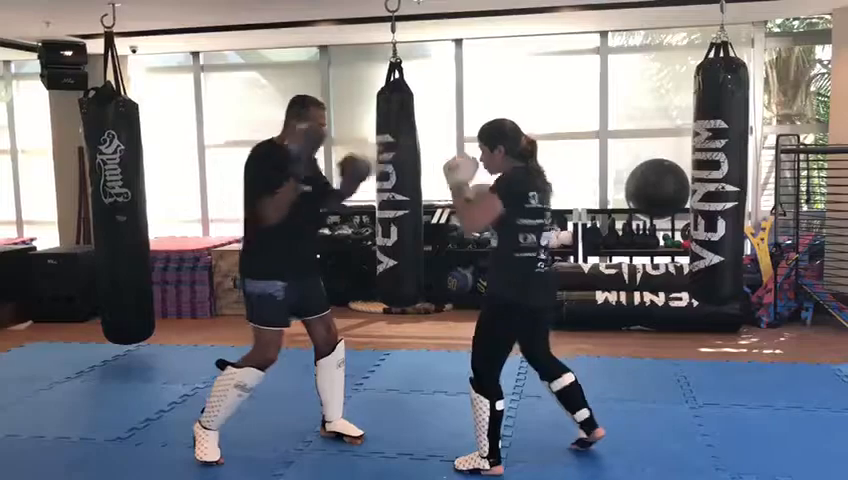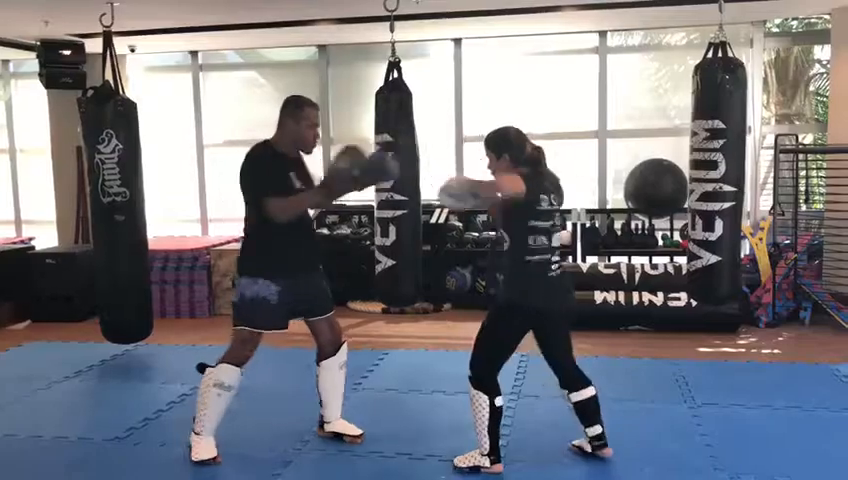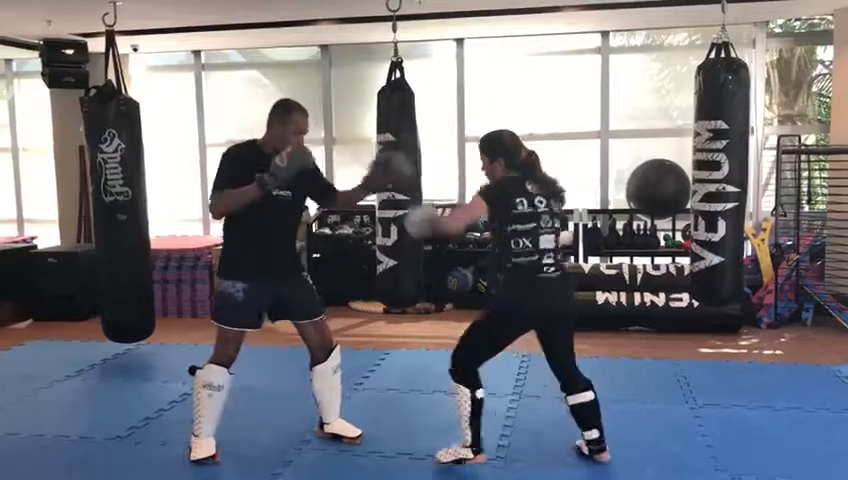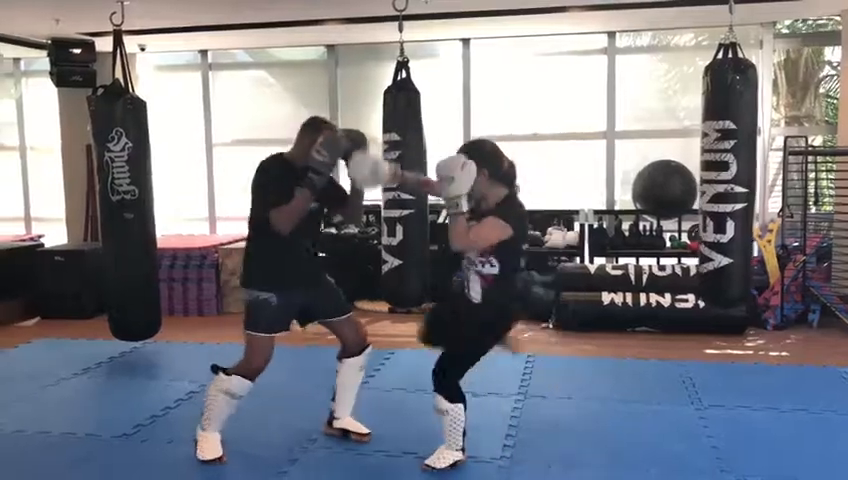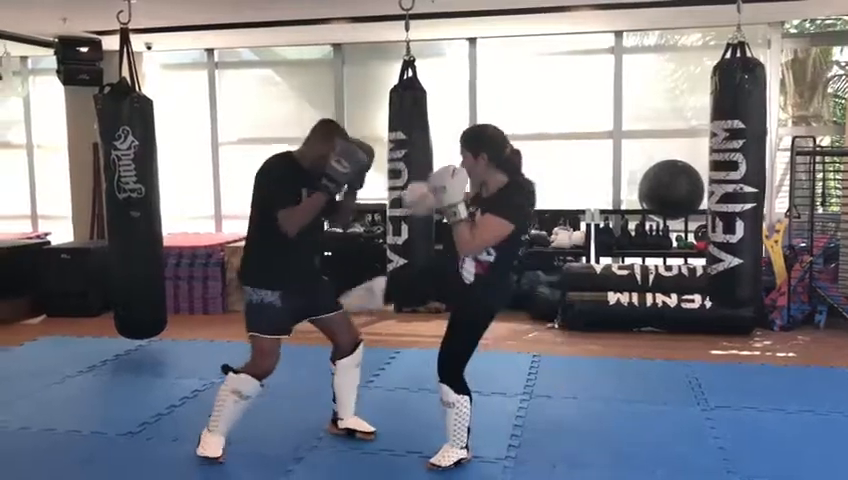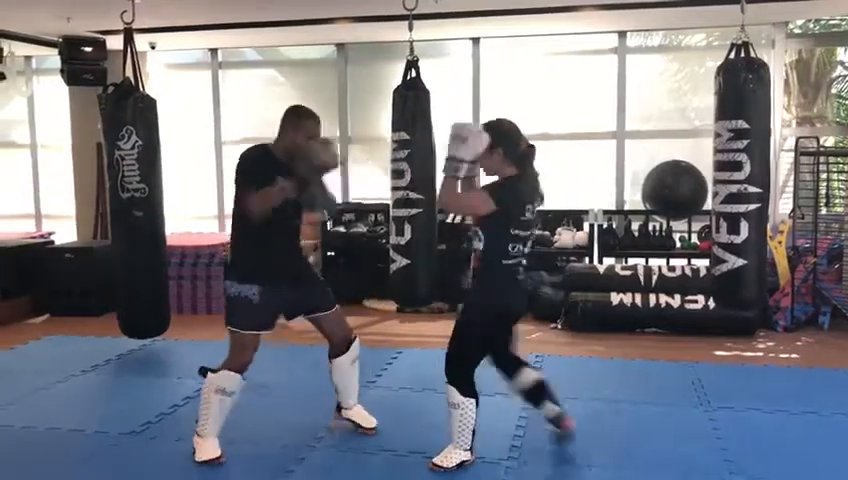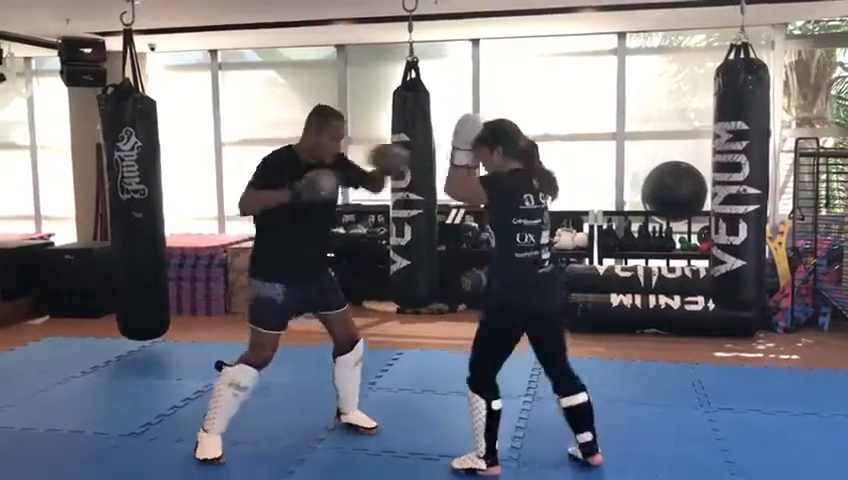
dt=0.3s
person 1, frame 1
left shoulder: (304, 160)
right shoulder: (264, 157)
left elbow: (329, 202)
right elbow: (271, 216)
left wrist: (351, 181)
right wrist: (298, 174)
left hip: (302, 268)
right hip: (266, 272)
left knee: (329, 339)
right knee: (266, 354)
left ankle: (332, 420)
right ankle: (206, 429)
person 1, frame 2
left shoulder: (295, 160)
right shoulder: (260, 159)
left elbow: (310, 203)
right elbow: (279, 211)
left wrist: (328, 188)
right wrist: (324, 190)
left hip: (304, 267)
right hip: (264, 273)
left knee: (332, 340)
right knee: (240, 353)
left ankle: (330, 420)
right ankle: (201, 436)
person 1, frame 3
left shoulder: (300, 165)
right shoulder: (239, 157)
left elbow: (336, 201)
right elbow: (218, 208)
left wrist: (372, 184)
right wrist: (265, 182)
left hip: (288, 270)
right hip: (242, 274)
left knee: (322, 343)
right knee: (225, 353)
left ankle: (331, 421)
right ankle: (202, 438)
person 1, frame 4
left shoulder: (317, 173)
right shoulder: (272, 171)
left elbow: (351, 210)
right elbow: (283, 224)
right wrist: (315, 179)
left hip: (309, 276)
right hip: (269, 282)
left knee: (357, 340)
right knee: (255, 362)
left ankle: (339, 418)
right ankle: (208, 431)
person 1, frame 5
left shoulder: (317, 174)
right shoulder: (277, 170)
left elbow: (339, 218)
right elbow: (290, 225)
left wrist: (352, 185)
right wrist: (328, 186)
left hip: (305, 275)
right hip: (268, 280)
left knee: (349, 340)
right knee: (263, 363)
left ankle: (343, 418)
right ankle: (213, 432)
person 1, frame 6
left shoulder: (305, 163)
right shoulder: (255, 160)
left elbow: (307, 212)
right elbow: (256, 208)
left wrist: (311, 211)
right wrist: (290, 181)
left hip: (295, 269)
right hip: (251, 276)
left knee: (342, 336)
right knee: (239, 359)
left ankle: (349, 408)
right ankle: (205, 437)
person 1, frame 7
left shoulder: (334, 163)
right shoulder: (277, 162)
left elbow: (373, 183)
right elbow: (246, 205)
left wrist: (385, 169)
right wrist: (297, 192)
left hip: (312, 269)
right hip: (274, 276)
left knee: (349, 338)
right knee: (259, 356)
left ankle: (348, 411)
right ankle: (210, 434)
person 2, frame 1
left shoulder: (512, 181)
right shoulder: (533, 178)
left elbow: (472, 225)
left wrist: (459, 187)
right wrist: (474, 193)
left hip: (510, 294)
right hip: (541, 291)
left knee: (484, 373)
right knee: (541, 357)
left ankle: (490, 458)
right ankle: (590, 427)
person 2, frame 2
left shoulder: (528, 184)
right shoulder: (549, 186)
left elbow: (499, 185)
left wrist: (464, 185)
right wrist: (486, 195)
left hip: (520, 298)
right hip: (555, 294)
left knee: (483, 373)
right knee: (565, 368)
left ankle: (490, 457)
right ankle: (598, 441)
person 2, frame 3
left shoulder: (500, 190)
right shoulder: (547, 188)
left elbow: (453, 225)
left wrist: (427, 221)
left hip: (518, 300)
right hip: (557, 297)
left knee: (463, 363)
right knee: (567, 369)
left ankle: (470, 447)
right ankle: (596, 444)
person 2, frame 4
left shoulder: (511, 213)
right shoulder: (478, 198)
left elbow: (461, 241)
right elbow: (437, 188)
left wrist: (458, 198)
right wrist: (393, 175)
left hip: (491, 311)
right hip: (472, 300)
left knee: (444, 376)
right knee: (431, 334)
left ankle: (454, 450)
person 2, frame 5
left shoulder: (514, 202)
right shoulder: (487, 188)
left elbow: (468, 245)
left wrist: (454, 204)
right wrist: (437, 199)
left hip: (482, 294)
right hip: (462, 278)
left knee: (450, 366)
left ankle: (458, 446)
person 2, frame 6
left shoulder: (505, 191)
right shoulder: (523, 185)
left elbow: (448, 203)
right elbow: (484, 210)
left wrist: (457, 160)
right wrist: (468, 165)
left hip: (490, 297)
right hip: (509, 294)
left knee: (457, 369)
right knee: (503, 356)
left ankle: (462, 450)
right ankle: (555, 412)
person 2, frame 7
left shoulder: (502, 185)
right shoulder: (538, 180)
left elbow: (453, 189)
left wrist: (462, 149)
left hip: (510, 297)
right hip: (547, 293)
left knee: (481, 375)
right knee: (559, 368)
left ankle: (486, 459)
right ankle: (589, 448)
